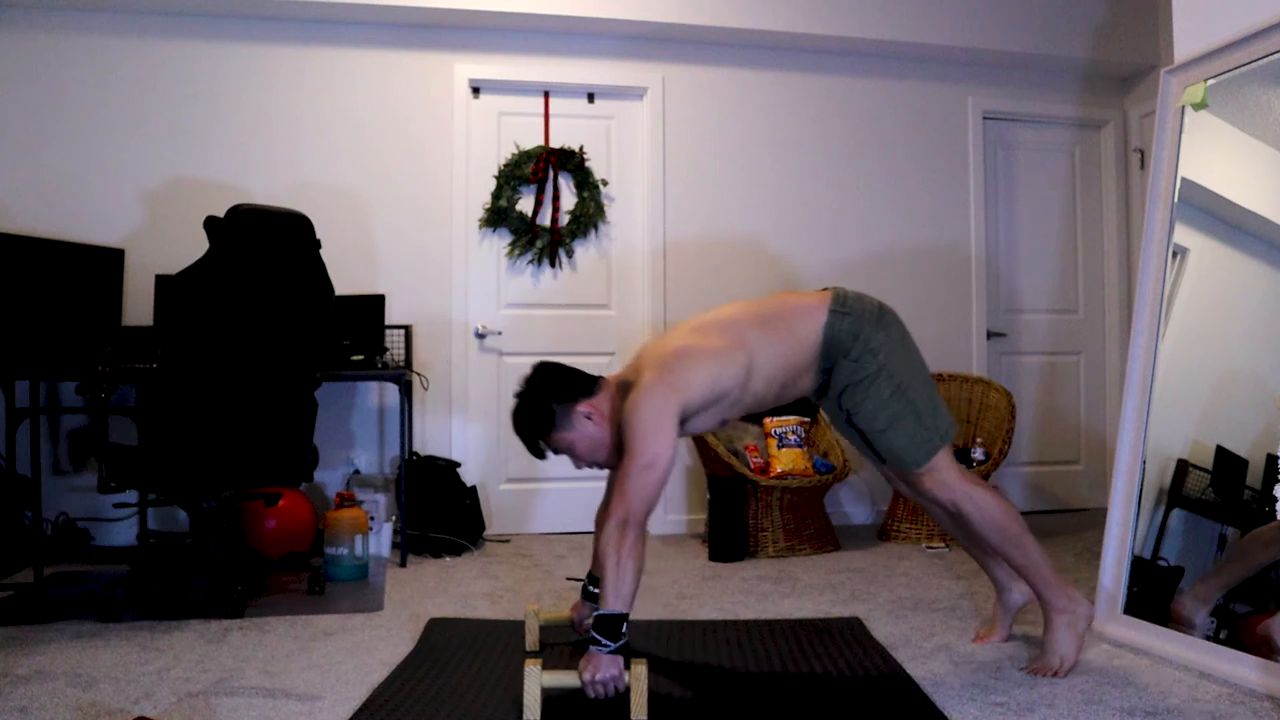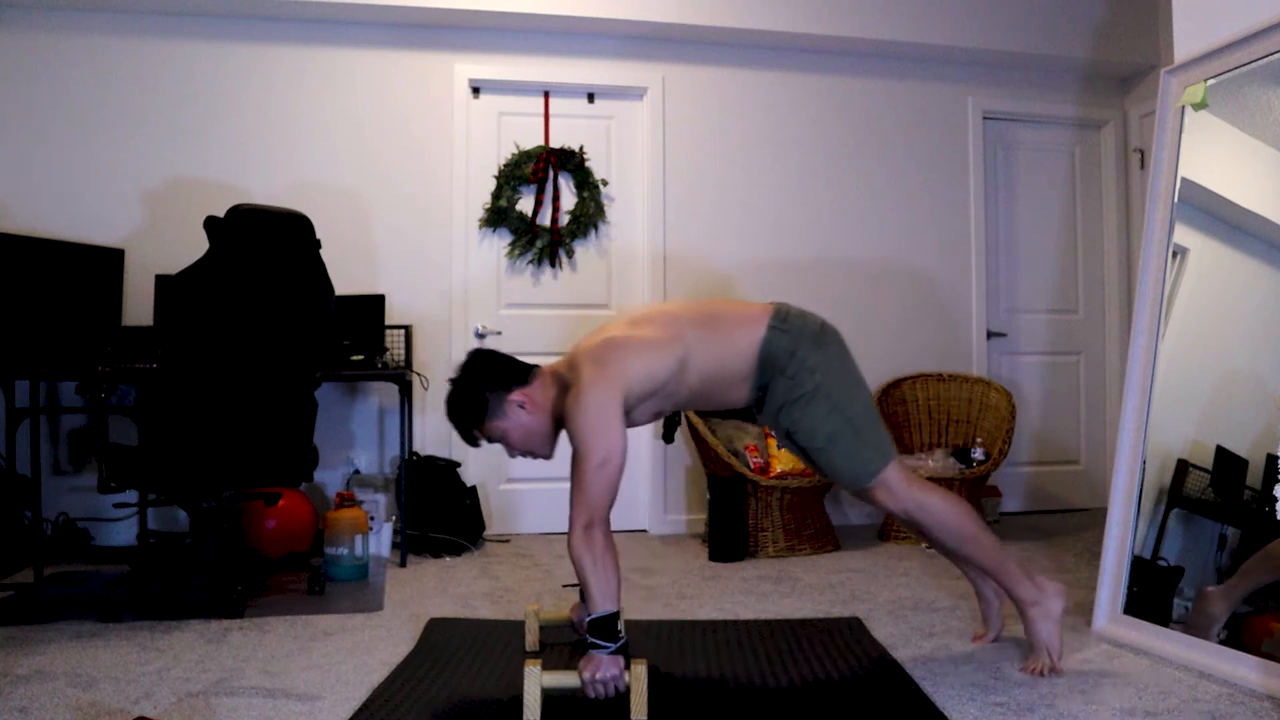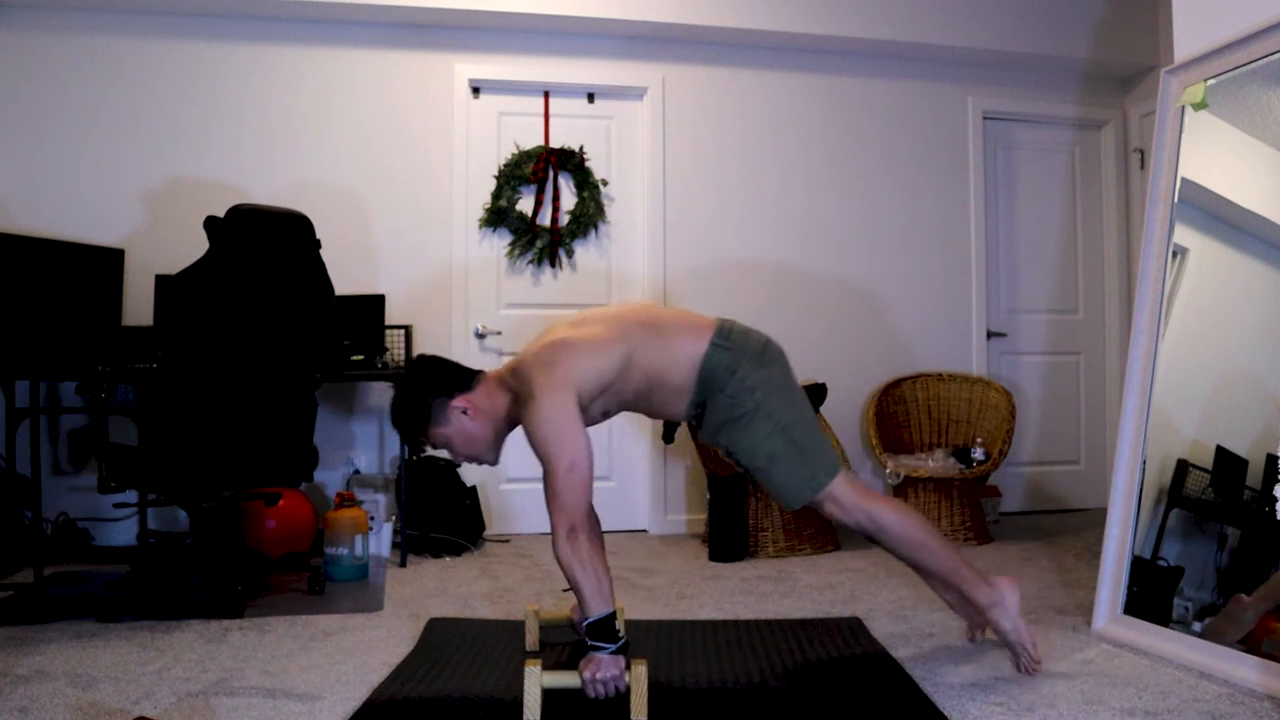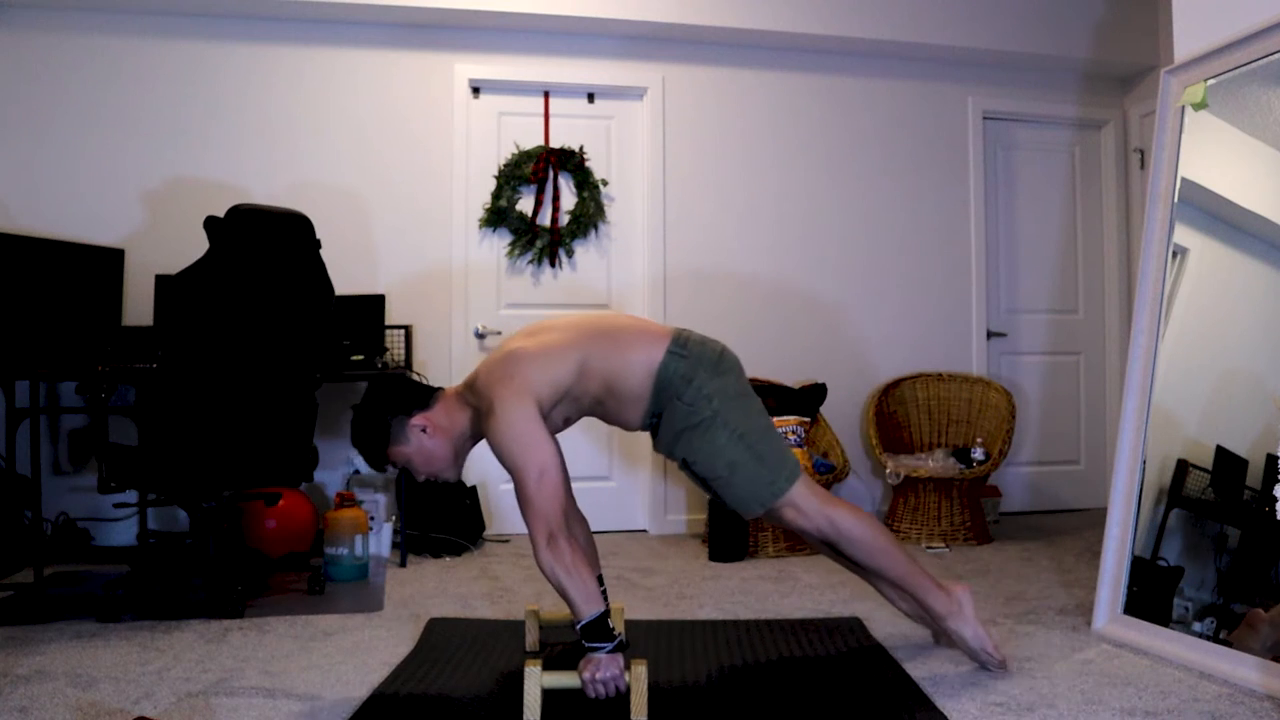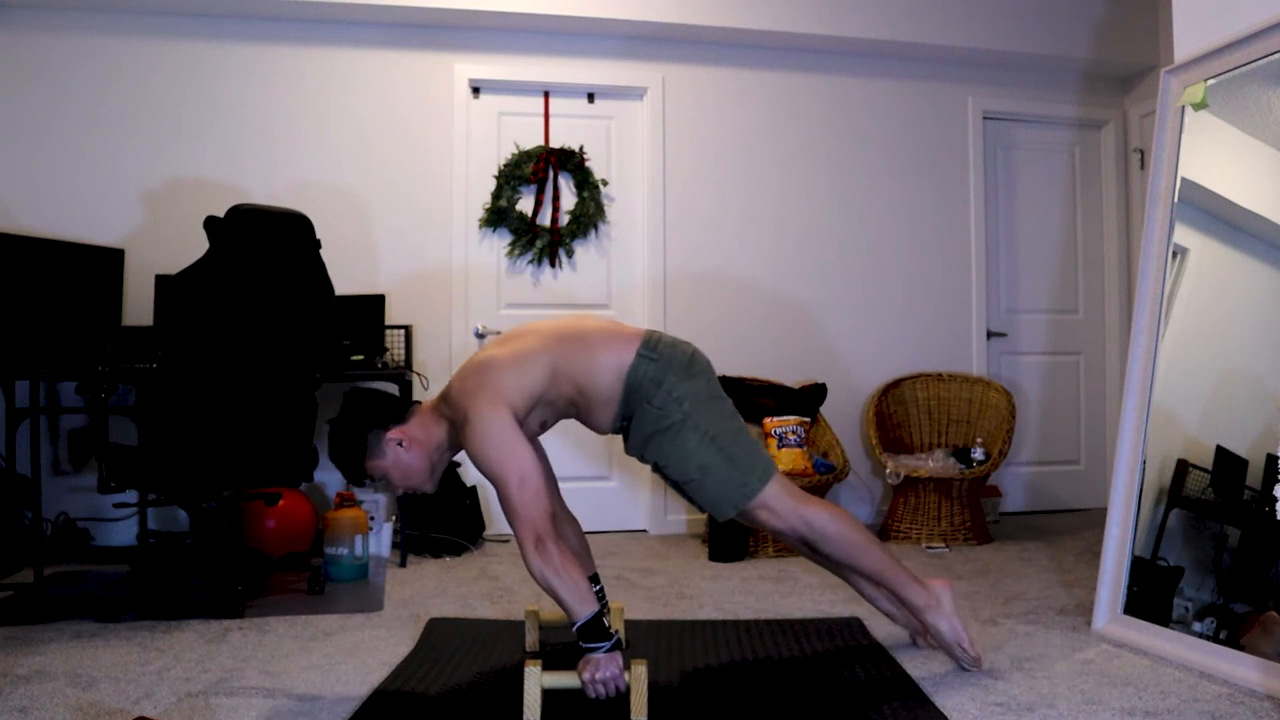
dt=0.2s
person 1, frame 1
left shoulder: (648, 401)
right shoulder: (627, 389)
left elbow: (626, 527)
right elbow: (617, 508)
left wrist: (607, 640)
right wrist: (592, 594)
left hip: (856, 342)
right hip: (833, 348)
left knee: (942, 483)
right knee: (914, 484)
left ankle: (1063, 603)
right ankle: (1009, 585)
person 1, frame 2
left shoulder: (590, 393)
right shoulder: (575, 381)
left elbow: (590, 525)
right elbow: (588, 515)
left wrist: (607, 642)
right wrist: (594, 603)
left hip: (793, 358)
right hip: (782, 357)
left knee: (894, 491)
right knee: (879, 489)
left ankle: (1032, 593)
right ankle: (986, 582)
person 1, frame 3
left shoulder: (542, 396)
right shoulder: (529, 380)
left elbow: (572, 528)
right elbow: (580, 511)
left wrist: (606, 642)
right wrist: (593, 607)
left hip: (732, 376)
right hip: (727, 369)
left knee: (843, 503)
right knee: (836, 498)
left ankle: (987, 594)
right ankle: (957, 590)
person 1, frame 4
left shoulder: (502, 409)
right shoulder: (496, 392)
left elbow: (549, 536)
right elbow: (563, 513)
left wrist: (601, 641)
right wrist: (595, 601)
left hip: (687, 385)
right hip: (686, 378)
left knee: (804, 509)
right knee: (796, 510)
left ankle: (943, 603)
right ankle: (920, 601)
person 1, frame 5
left shoulder: (479, 419)
right shoulder: (476, 403)
left elbow: (538, 540)
right elbow: (553, 516)
left wrist: (599, 641)
right wrist: (594, 602)
left hip: (658, 387)
right hip: (656, 379)
left knee: (778, 509)
right knee: (769, 512)
left ankle: (921, 597)
right ankle: (899, 600)
